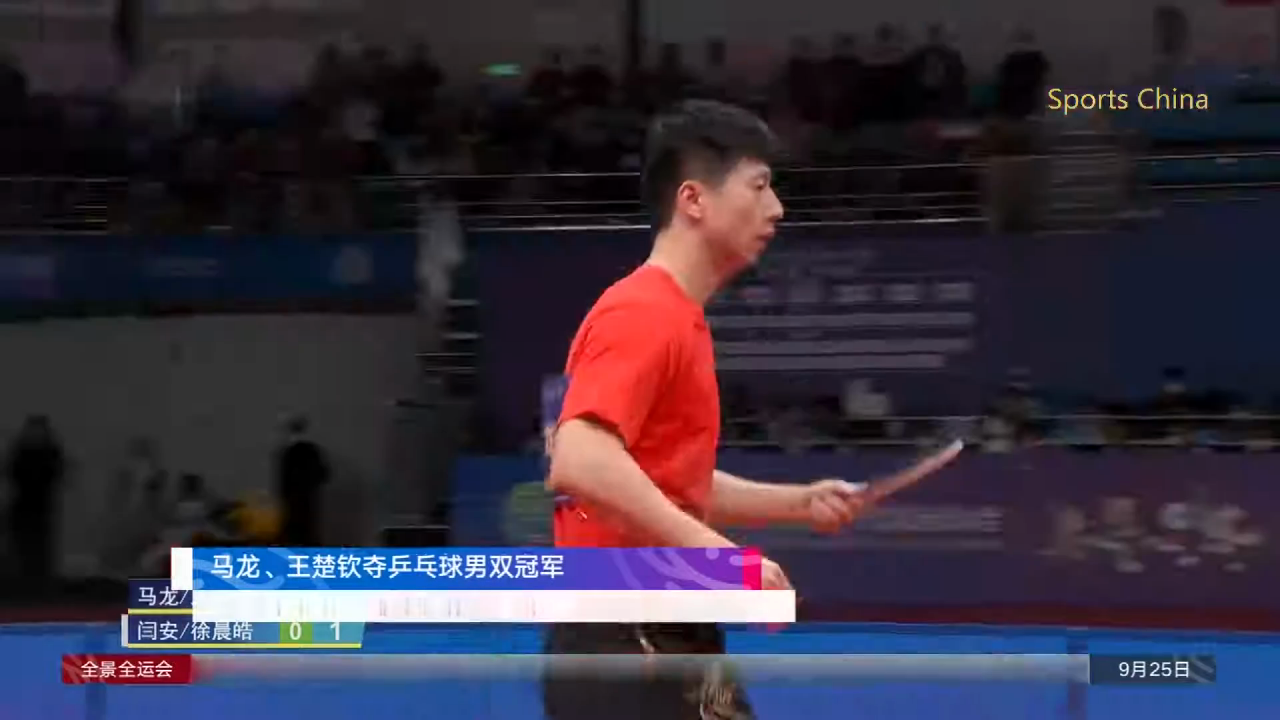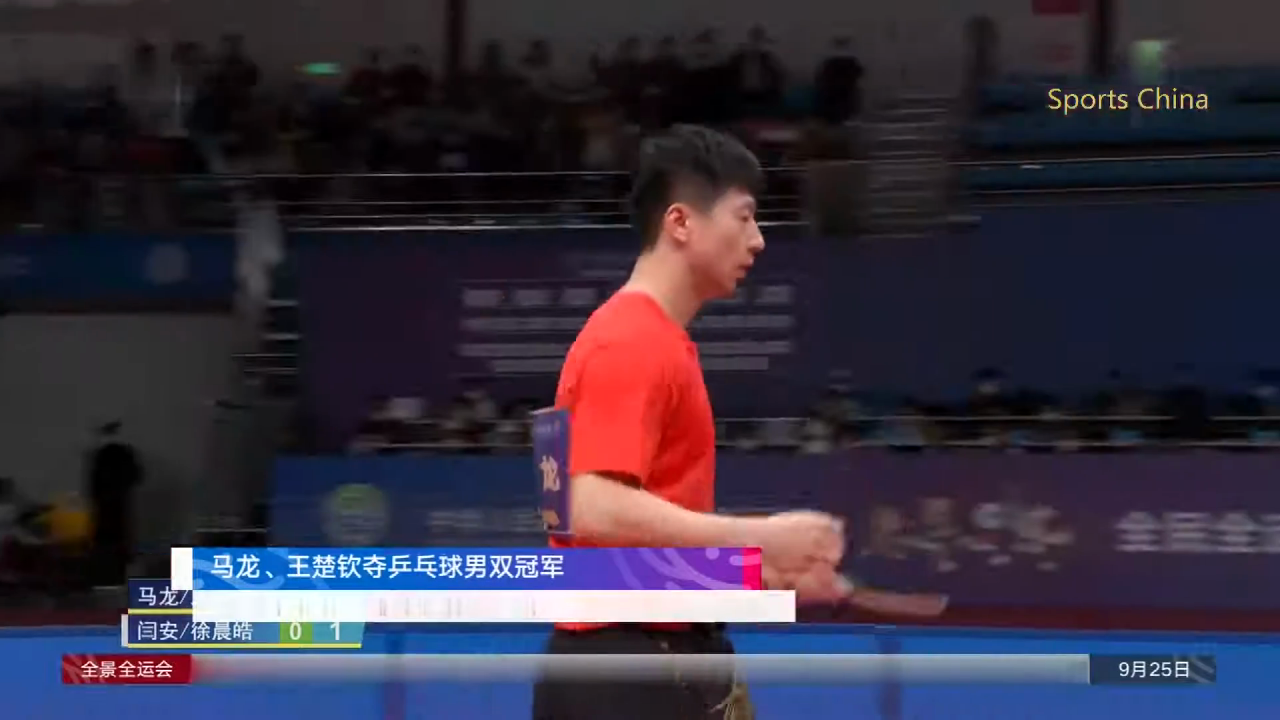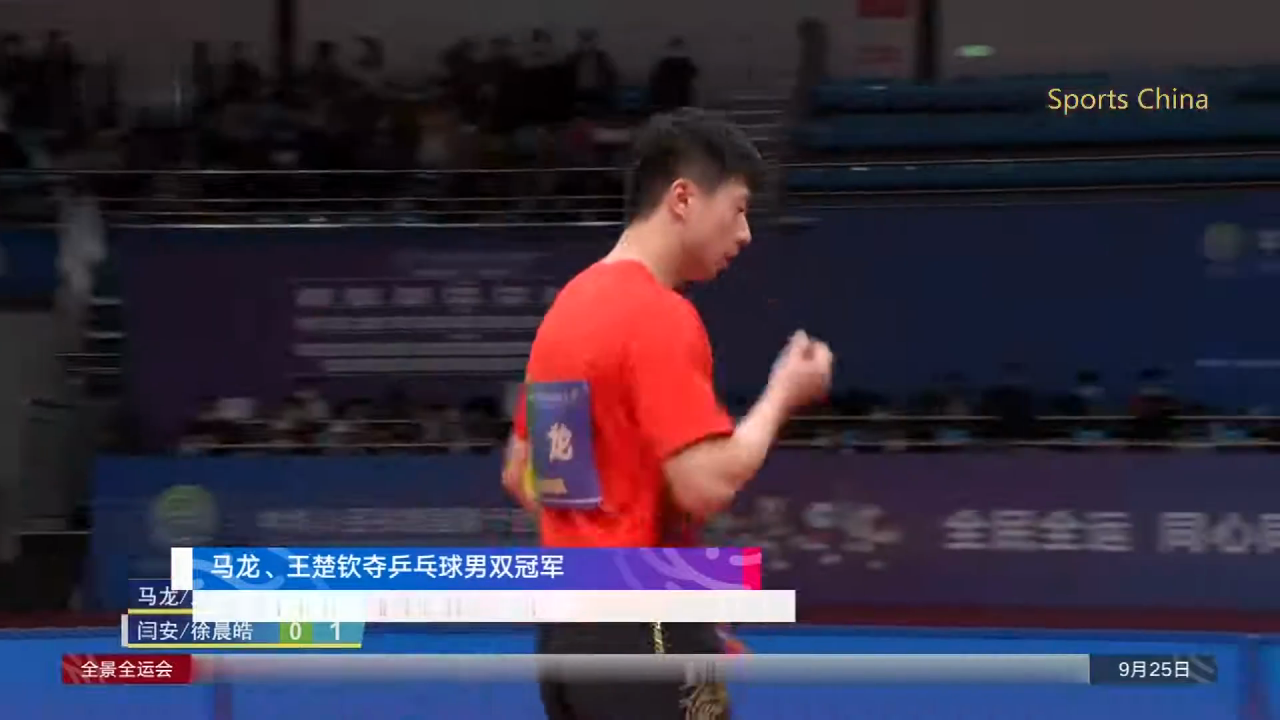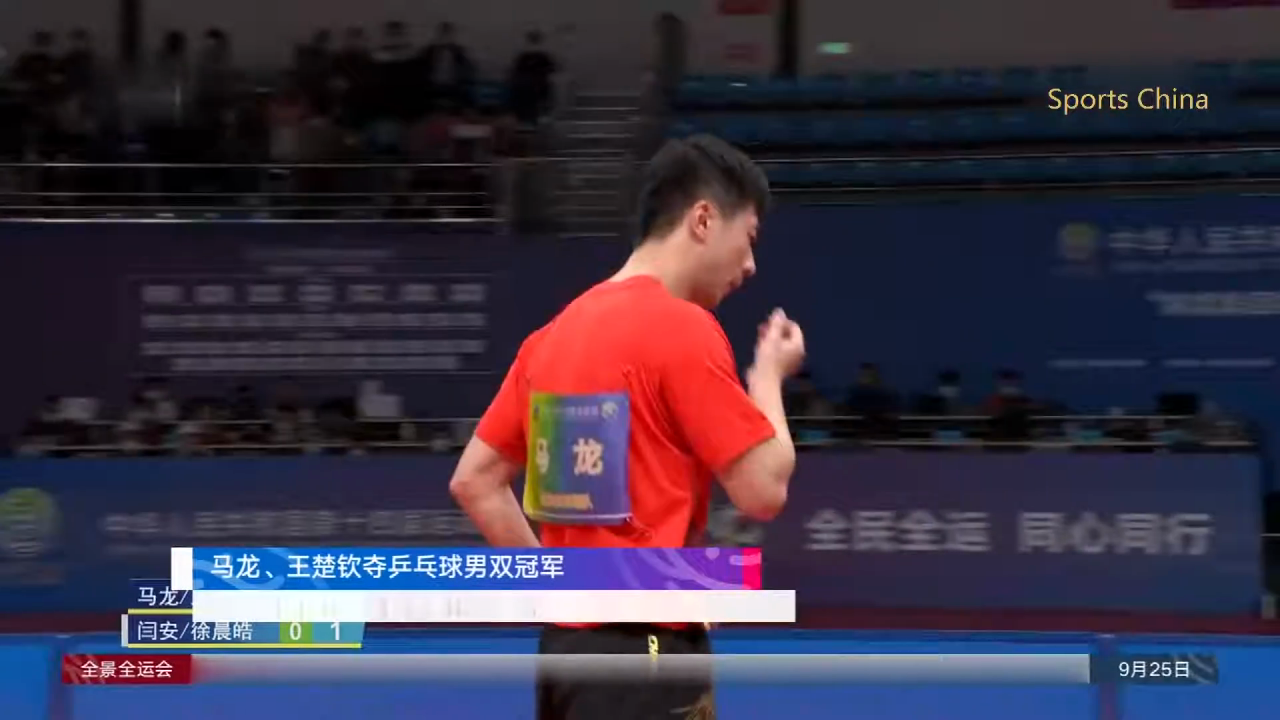
dt=0.2s
person 1, frame 1
left shoulder: (672, 321)
right shoulder: (644, 316)
right elbow: (577, 462)
left wrist: (796, 502)
right wrist: (720, 550)
left hip: (605, 644)
right hip: (638, 648)
person 1, frame 2
left shoulder: (621, 335)
right shoulder: (642, 347)
right elbow: (600, 512)
left wrist: (764, 567)
right wrist: (764, 534)
right hip: (661, 661)
person 1, frame 3
left shoulder: (570, 307)
right shoulder: (660, 317)
left elbow: (524, 470)
right elbow: (707, 485)
right wrist: (782, 390)
left hip: (575, 629)
right hip: (647, 637)
person 1, frame 4
left shoulder: (554, 335)
right shoulder: (684, 330)
left elbow: (473, 481)
right elbow: (763, 490)
right wrist: (768, 374)
left hip: (570, 643)
right hip: (644, 652)
